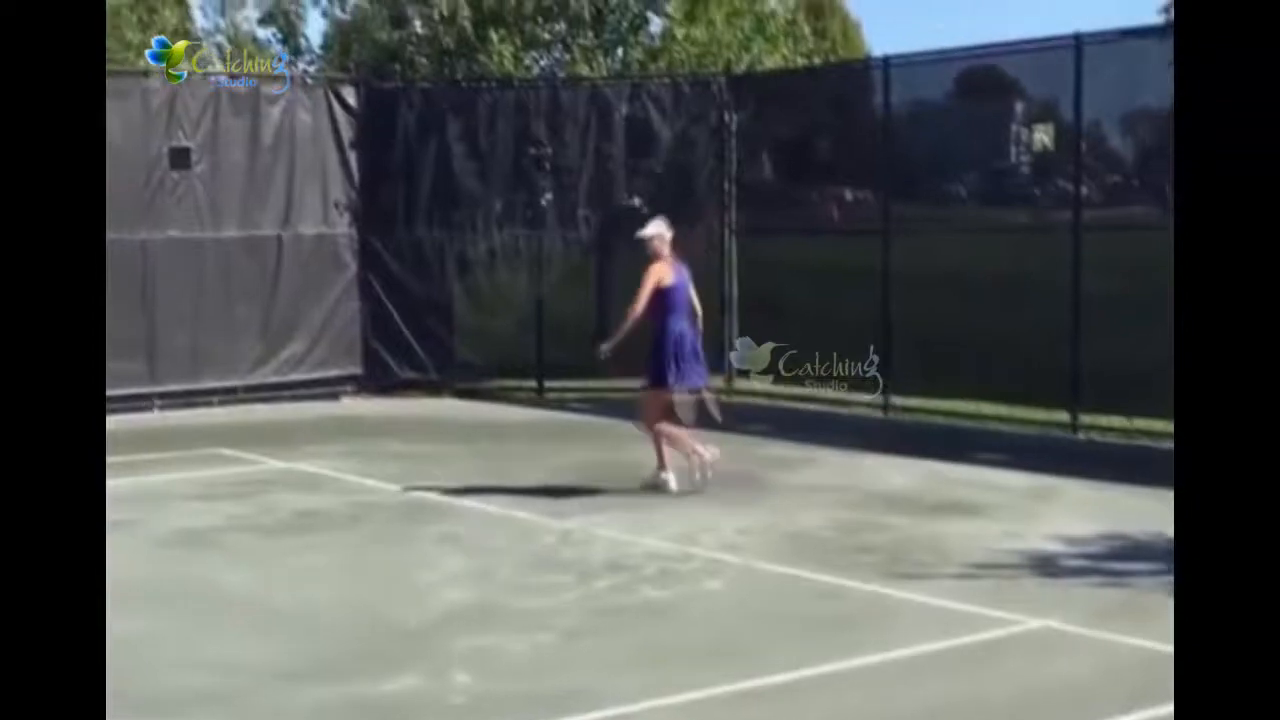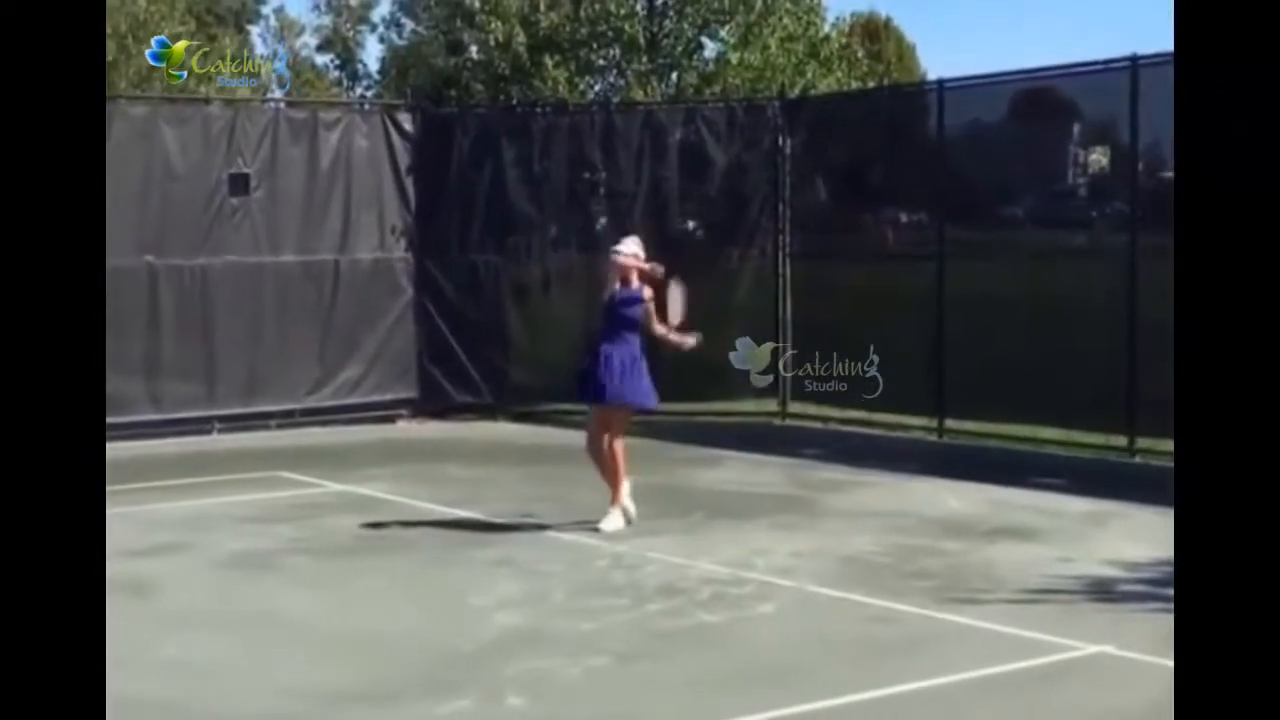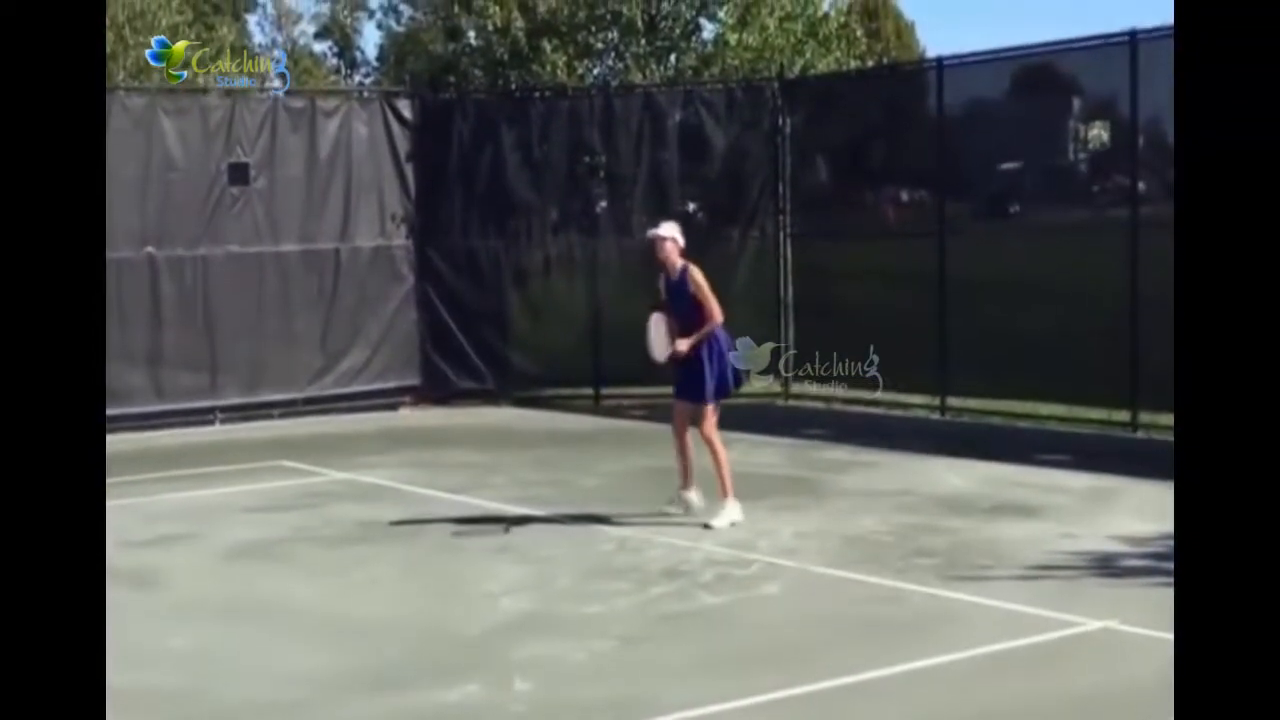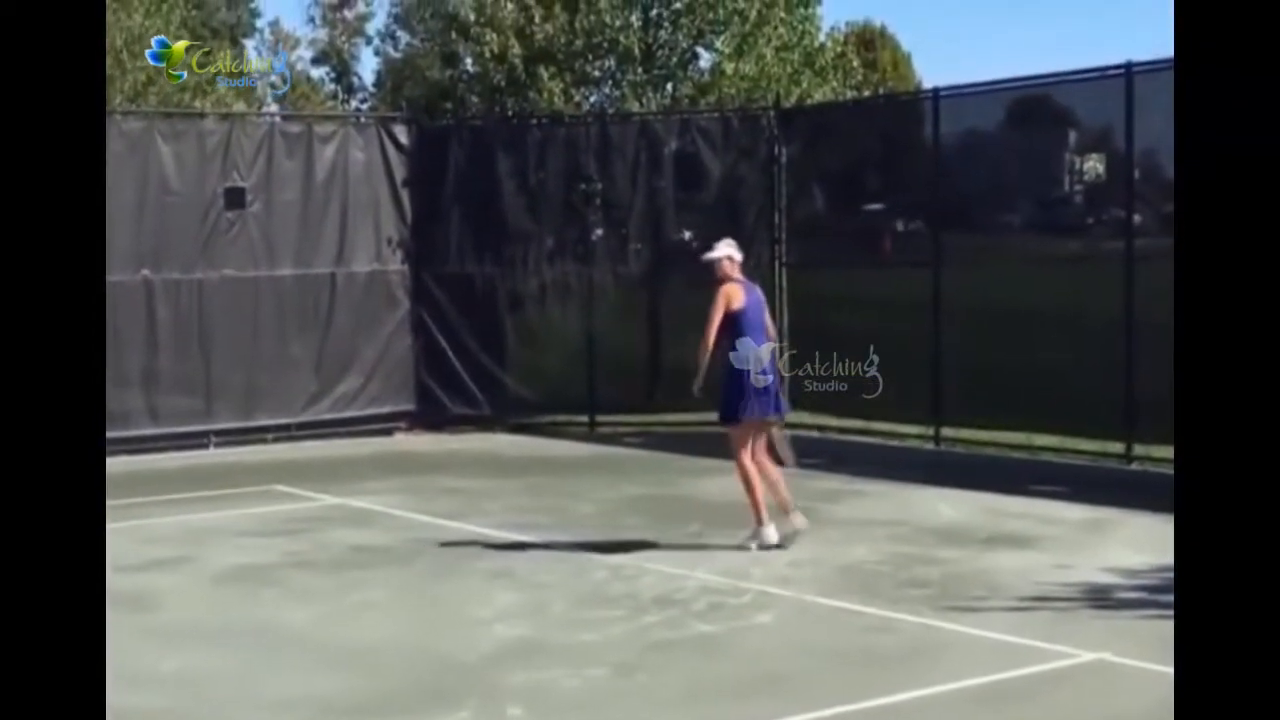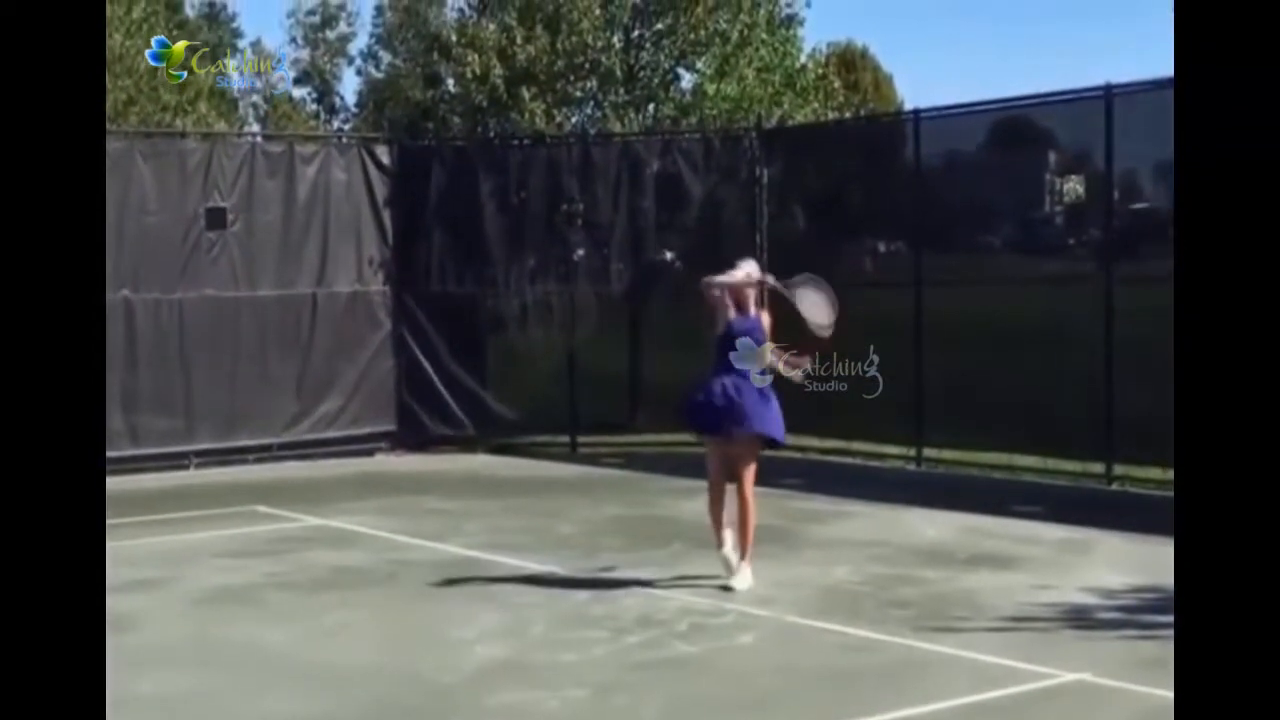
dt=1s
person 1, frame 1
left shoulder: (657, 269)
right shoulder: (681, 268)
left elbow: (637, 309)
right elbow: (696, 308)
left wrist: (613, 340)
right wrist: (698, 339)
left hip: (670, 343)
right hip: (685, 340)
left knee: (652, 420)
right knee: (656, 412)
left ankle: (699, 451)
right ankle: (665, 472)
person 1, frame 2
left shoulder: (648, 292)
right shoulder: (614, 281)
right elbow: (615, 261)
left wrist: (679, 340)
right wrist: (651, 269)
left hip: (630, 365)
right hip: (604, 362)
left knee: (614, 442)
right knee: (594, 445)
left ankle: (617, 509)
right ankle: (622, 490)
person 1, frame 3
left shoulder: (692, 274)
right shoulder: (663, 279)
left elbow: (717, 317)
left wrist: (690, 342)
right wrist: (674, 342)
left hip: (710, 352)
right hip: (689, 356)
left knee: (707, 430)
right knee: (679, 426)
left ankle: (730, 503)
right ankle: (688, 491)
person 1, frame 4
left shoulder: (726, 291)
right shoulder: (755, 291)
left elbow: (709, 338)
left wrist: (700, 376)
left hip: (744, 374)
right hip: (766, 373)
left knee: (742, 456)
right knee: (759, 455)
left ankle: (764, 527)
right ankle: (790, 513)
person 1, frame 5
left shoulder: (764, 317)
right shoulder: (725, 309)
right elbow: (709, 286)
left wrist: (792, 364)
right wrist: (732, 282)
left hip: (754, 400)
right hip: (721, 397)
left knee: (745, 486)
right knee: (716, 483)
left ankle: (745, 564)
right ankle: (723, 538)
